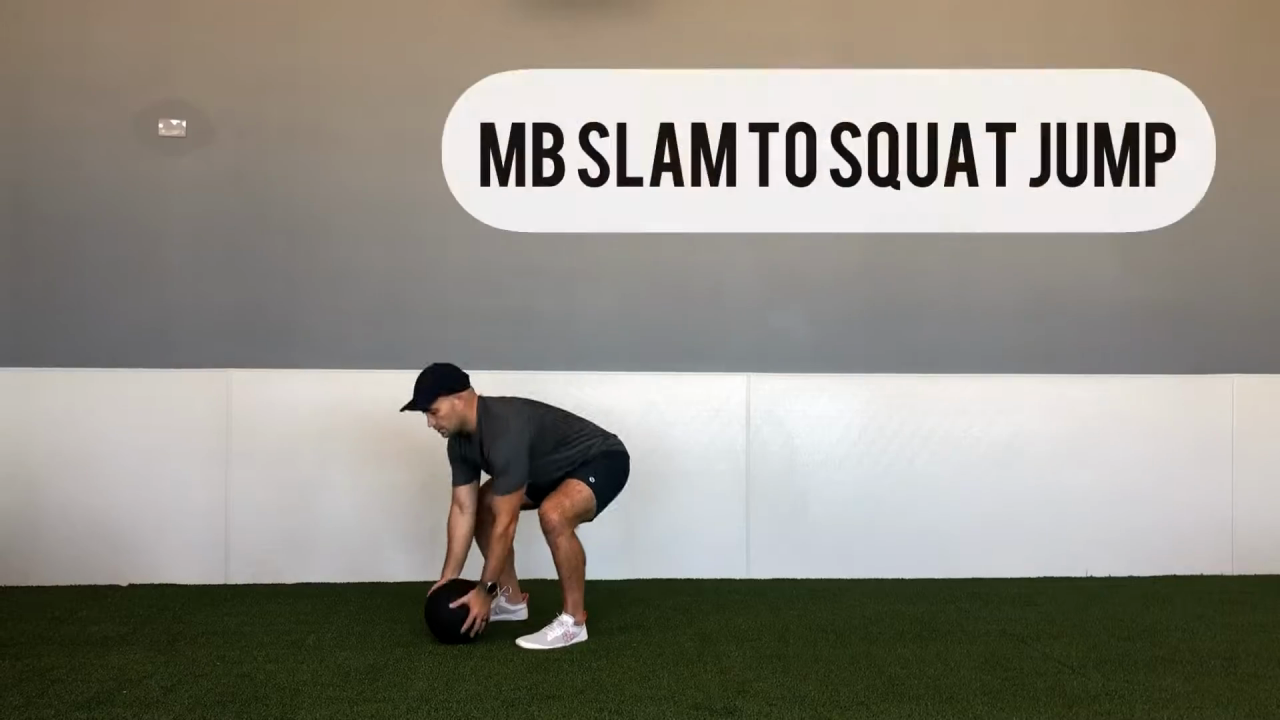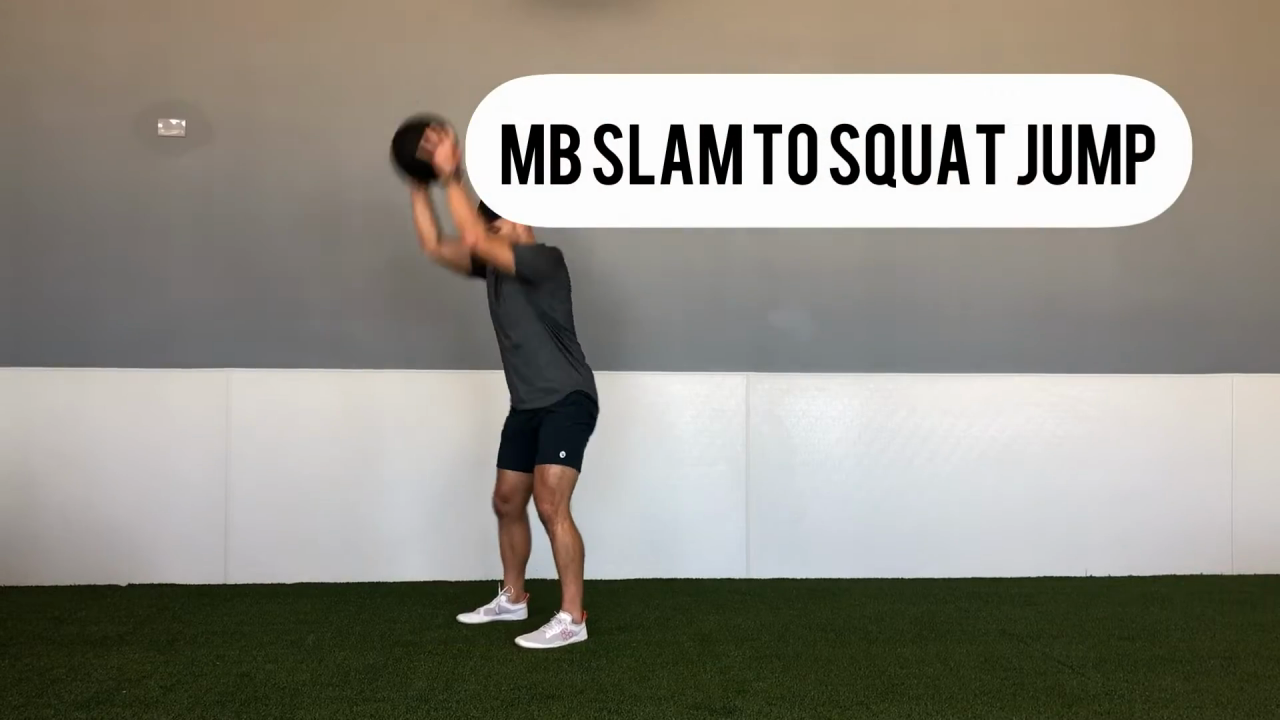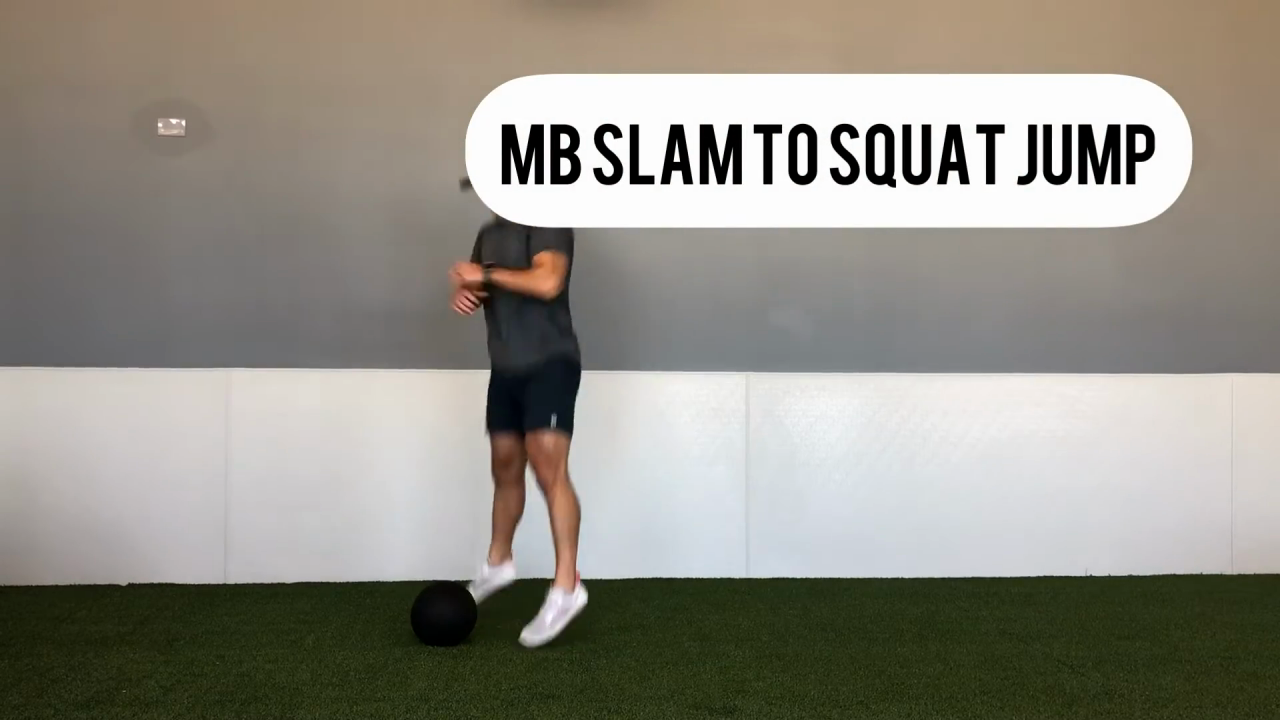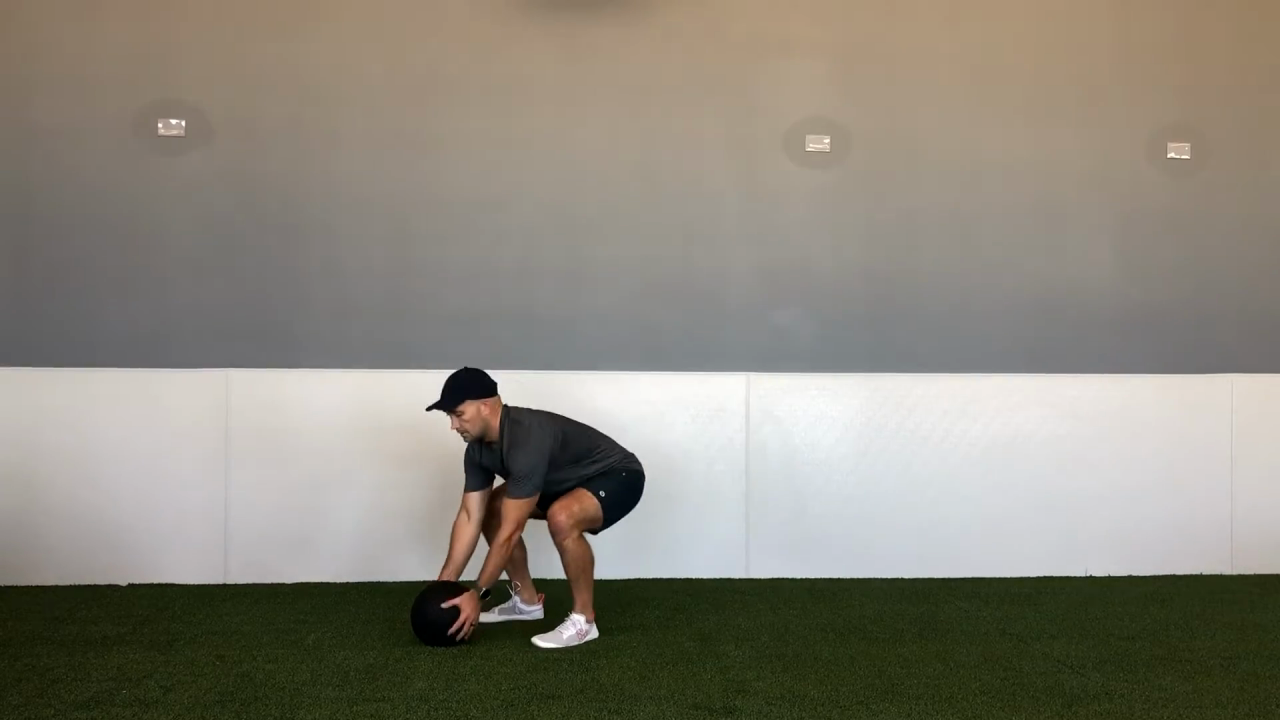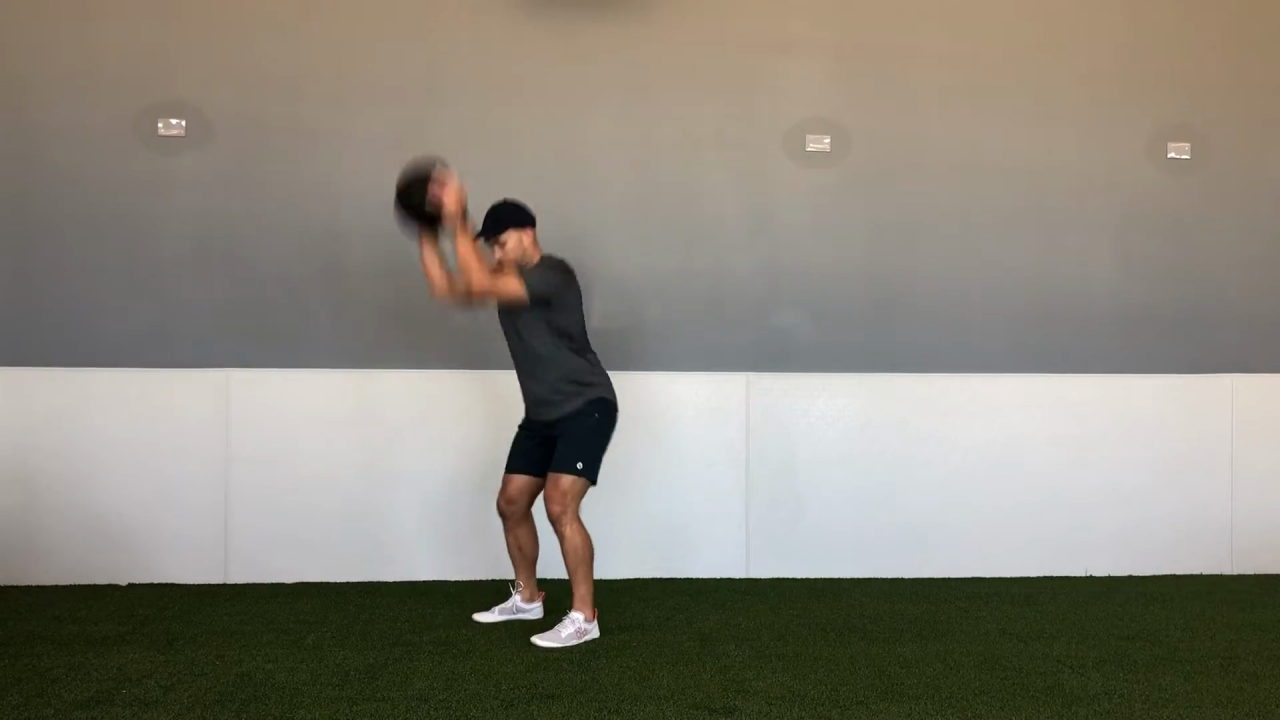
dt=1s
person 1, frame 1
left shoulder: (505, 434)
right shoulder: (460, 440)
left elbow: (505, 522)
right elbow: (463, 509)
left wrist: (484, 590)
right wrist: (449, 575)
left hip: (603, 461)
left knee: (554, 516)
right knee: (480, 509)
left ankle: (573, 621)
right ankle: (512, 600)
person 1, frame 2
left shoulder: (545, 260)
right shoulder: (494, 266)
left elbow: (479, 242)
right elbow: (438, 248)
left wrist: (451, 173)
right wrist: (419, 181)
left hip: (566, 403)
right hip: (527, 407)
left knee: (552, 505)
right knee: (507, 502)
left ankle: (572, 617)
right ankle: (510, 596)
person 1, frame 3
left shoulder: (546, 222)
right shoulder: (491, 232)
left elbow: (547, 284)
right elbow: (477, 287)
left wrist: (485, 275)
right wrist: (465, 292)
left hip: (547, 361)
right hip: (506, 367)
left knee: (548, 471)
right knee: (505, 471)
left ankle: (566, 587)
right ankle: (499, 562)
person 1, frame 4
left shoulder: (526, 443)
right shoulder: (479, 449)
left elbow: (511, 529)
right elbow: (469, 516)
left wrist: (475, 596)
right wrist: (445, 581)
left hip: (618, 477)
left knee: (563, 519)
right knee: (490, 512)
left ankle: (584, 619)
right ankle: (527, 600)
person 1, frame 5
left shoulder: (554, 275)
right shoulder: (505, 279)
left elbow: (483, 283)
right elbow: (446, 288)
left wrist: (457, 214)
right wrist: (430, 229)
left hip: (585, 407)
right hip: (542, 415)
left knee: (562, 512)
right knee: (511, 506)
left ankle: (584, 617)
right ankle: (526, 598)
